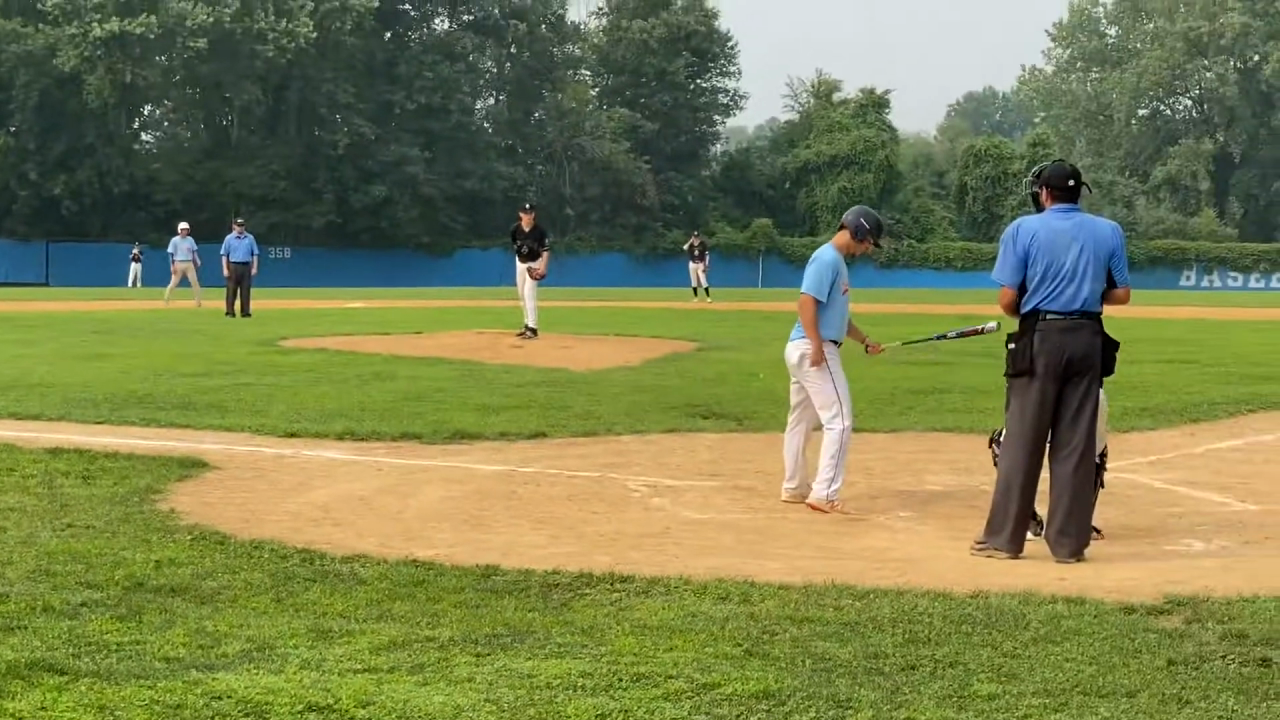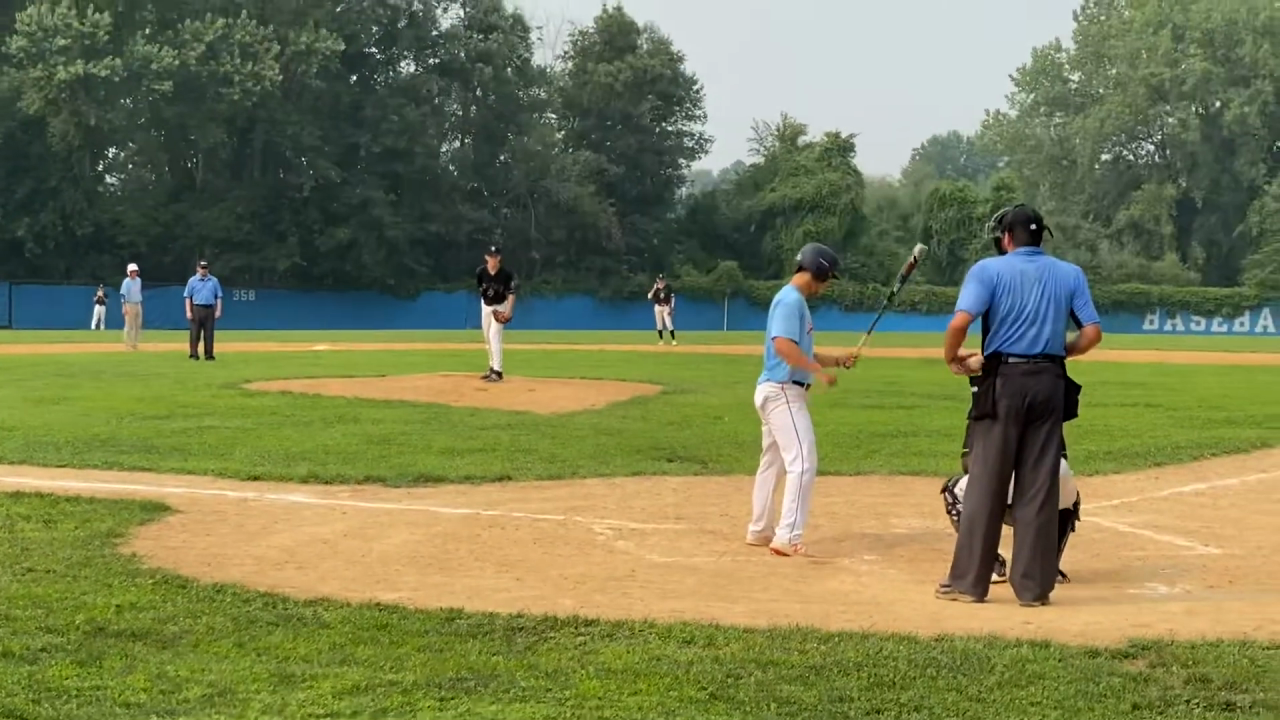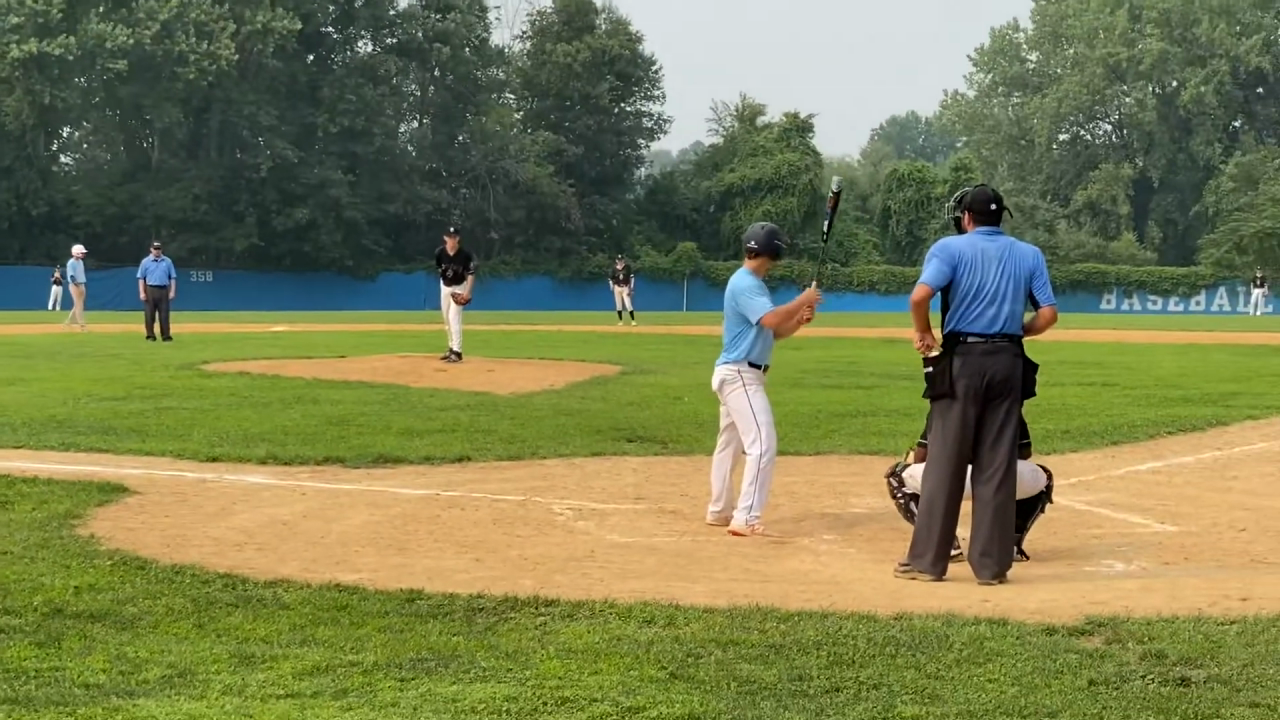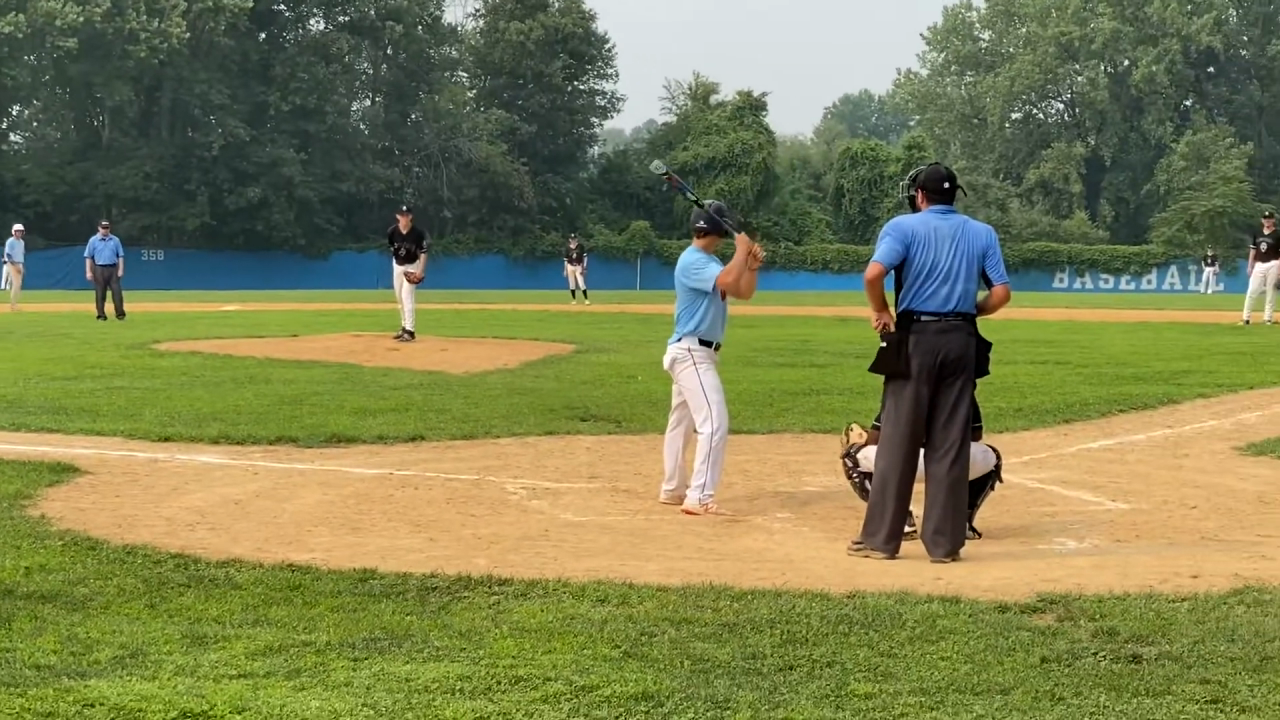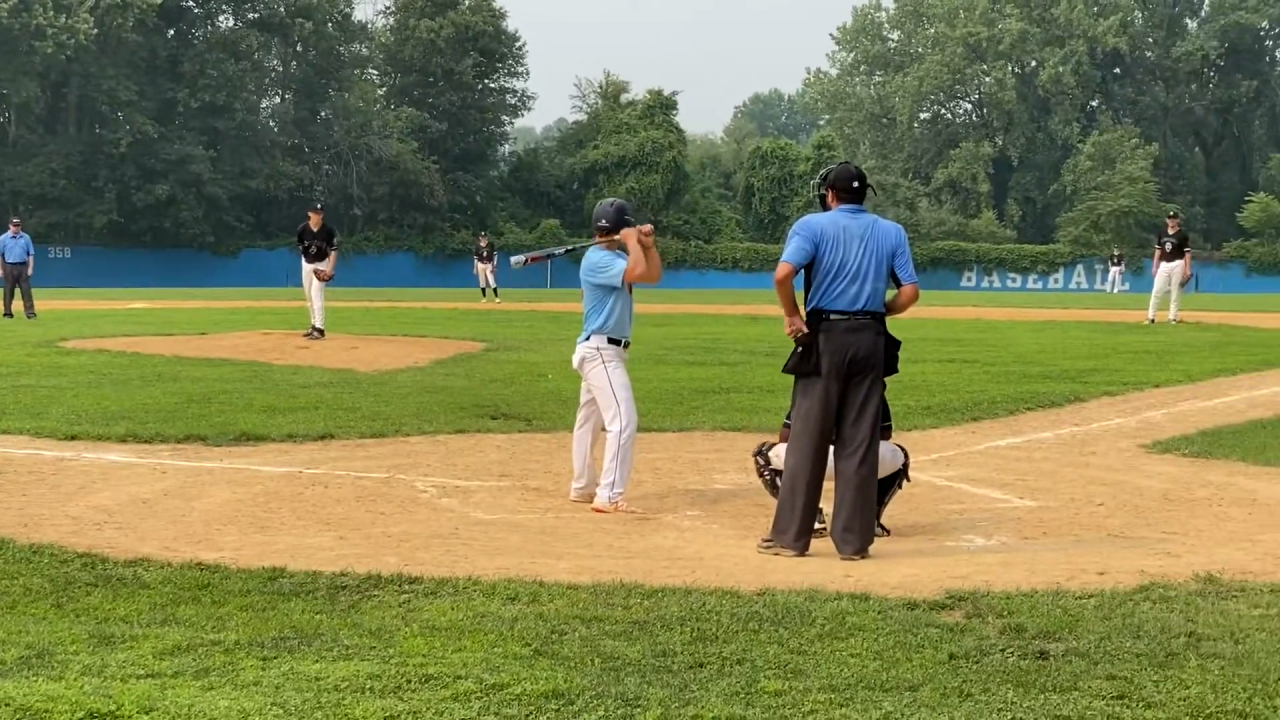
dt=0.4s
person 1, frame 1
left shoulder: (1022, 229)
right shoulder: (1109, 231)
left elbow: (1006, 299)
right elbow: (1121, 294)
left wrist: (1022, 312)
left hip: (1040, 339)
right hip: (1087, 340)
left knee: (1022, 442)
right knee: (1077, 445)
left ankle: (1004, 539)
right ankle: (1069, 542)
person 1, frame 2
left shoulder: (989, 269)
right shoulder: (1071, 274)
left elbow: (959, 323)
right elbow: (1092, 333)
left wrist: (951, 357)
left hip: (1003, 380)
right hip: (1049, 383)
left knee: (986, 482)
right knee: (1040, 486)
left ankle: (968, 581)
right ankle: (1033, 585)
person 1, frame 3
left shoulder: (950, 247)
right shoulder: (1030, 254)
left elbow: (920, 296)
right elbow: (1048, 314)
left wrist: (923, 332)
left hip: (963, 359)
right hip: (1008, 362)
left knee: (945, 461)
right knee: (998, 465)
left ankle: (927, 560)
right ankle: (992, 563)
person 1, frame 4
left shoulder: (903, 226)
right shoulder: (983, 233)
left elbow: (873, 273)
right elbow: (1001, 292)
left wrist: (880, 310)
left hip: (915, 338)
right hip: (961, 340)
left knee: (898, 439)
right knee: (951, 443)
left ankle: (880, 538)
right ankle: (944, 542)
person 1, frame 5
left shoulder: (812, 225)
right shoulder: (893, 232)
left elbow: (783, 274)
right elbow: (910, 292)
left wrist: (791, 315)
left hip: (826, 336)
right hip: (870, 339)
left knee: (808, 438)
right knee: (860, 441)
left ankle: (790, 535)
right ankle: (854, 539)
person 2, frame 1
left shoulder: (838, 260)
right shoulder: (827, 258)
right elbow: (806, 302)
left wrist: (864, 340)
right wrist: (817, 345)
left hip: (803, 349)
right hip: (812, 349)
left knee: (800, 420)
right knee: (839, 421)
left ankle: (794, 488)
right ankle: (824, 494)
person 2, frame 2
left shoulder: (797, 300)
right shoulder: (790, 299)
right elbow: (782, 345)
left wrist: (833, 360)
right wrist: (819, 370)
left hip: (776, 391)
right hip: (782, 392)
left knee: (772, 463)
right knee: (803, 463)
left ankle: (760, 530)
right ankle: (787, 538)
person 2, frame 3
left shoulder: (754, 283)
right shoulder: (744, 283)
left elbow: (776, 331)
right elbow: (772, 320)
left wrist: (800, 318)
right wrist: (802, 299)
left hip: (737, 374)
right hip: (740, 374)
left knee: (729, 444)
right knee: (762, 445)
left ankle: (719, 510)
right ankle: (745, 519)
person 2, frame 4
left shoulder: (709, 261)
right shoulder: (693, 261)
left elbow: (744, 292)
right elbow: (728, 280)
left wrist: (752, 265)
right wrist: (741, 248)
left hip: (692, 352)
right hip: (692, 352)
left knee: (681, 422)
right knee: (714, 423)
left ankle: (673, 489)
right ankle: (699, 498)
person 2, frame 5
left shoulder: (616, 257)
right shoulder: (597, 260)
left elbow: (653, 275)
right elbow: (638, 272)
left wrist: (647, 244)
right wrist: (633, 242)
left hip: (602, 350)
right hip: (601, 350)
left knee: (589, 420)
right knee: (624, 421)
left ankle: (583, 487)
right ankle: (609, 497)
